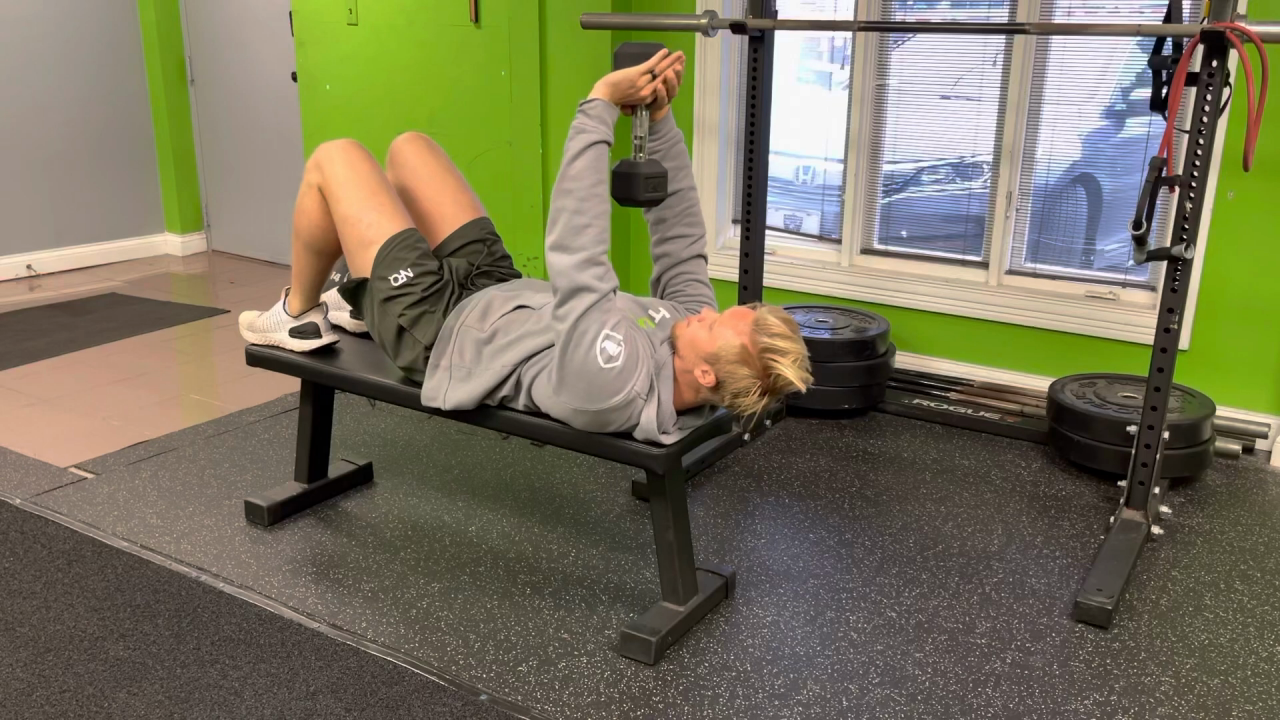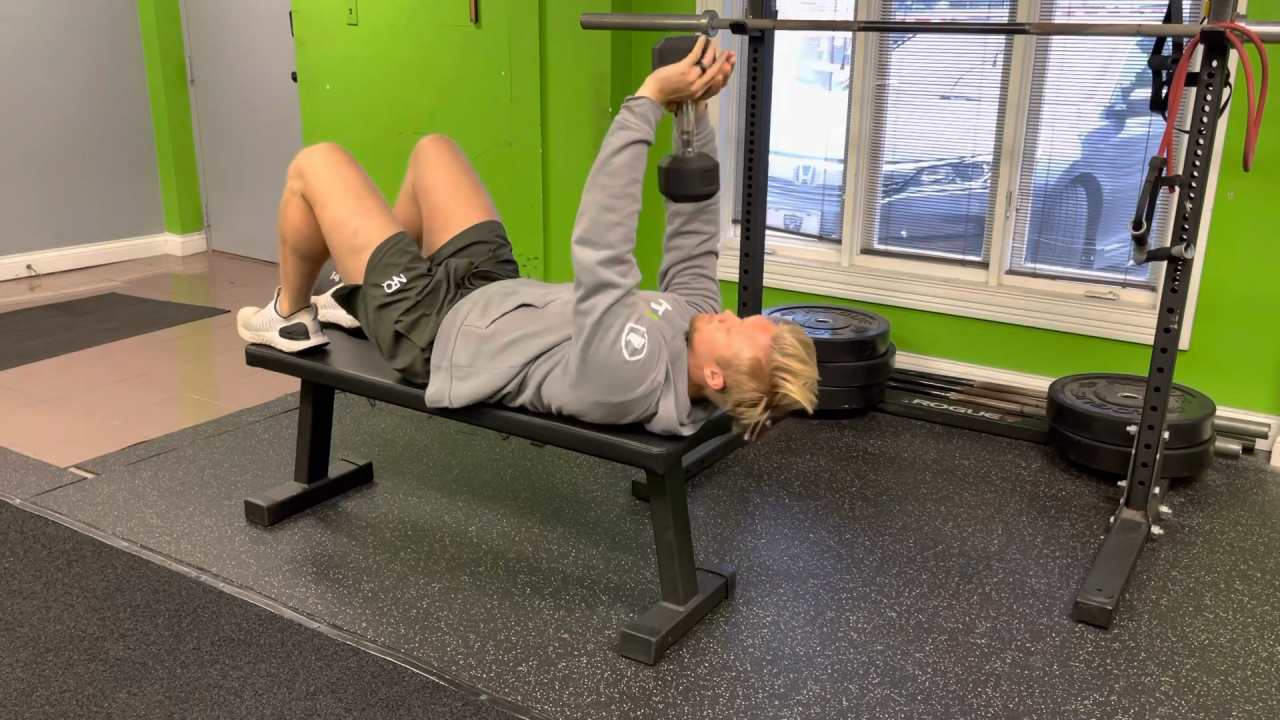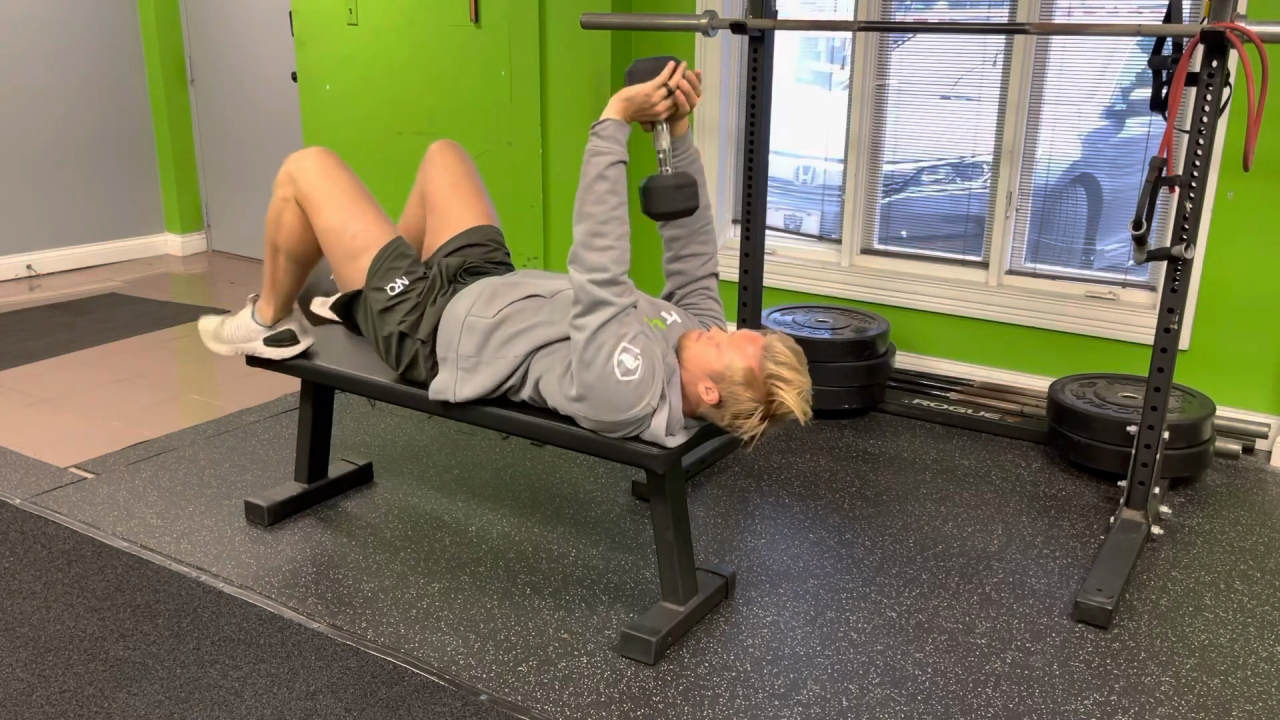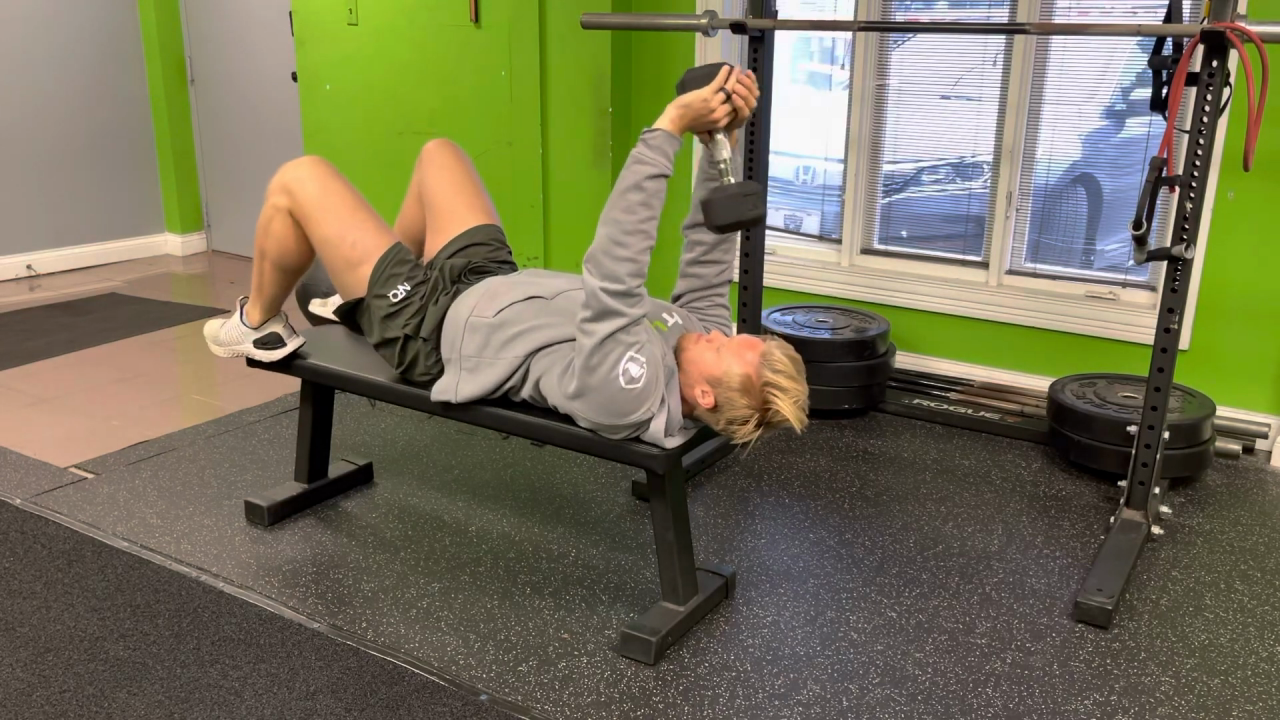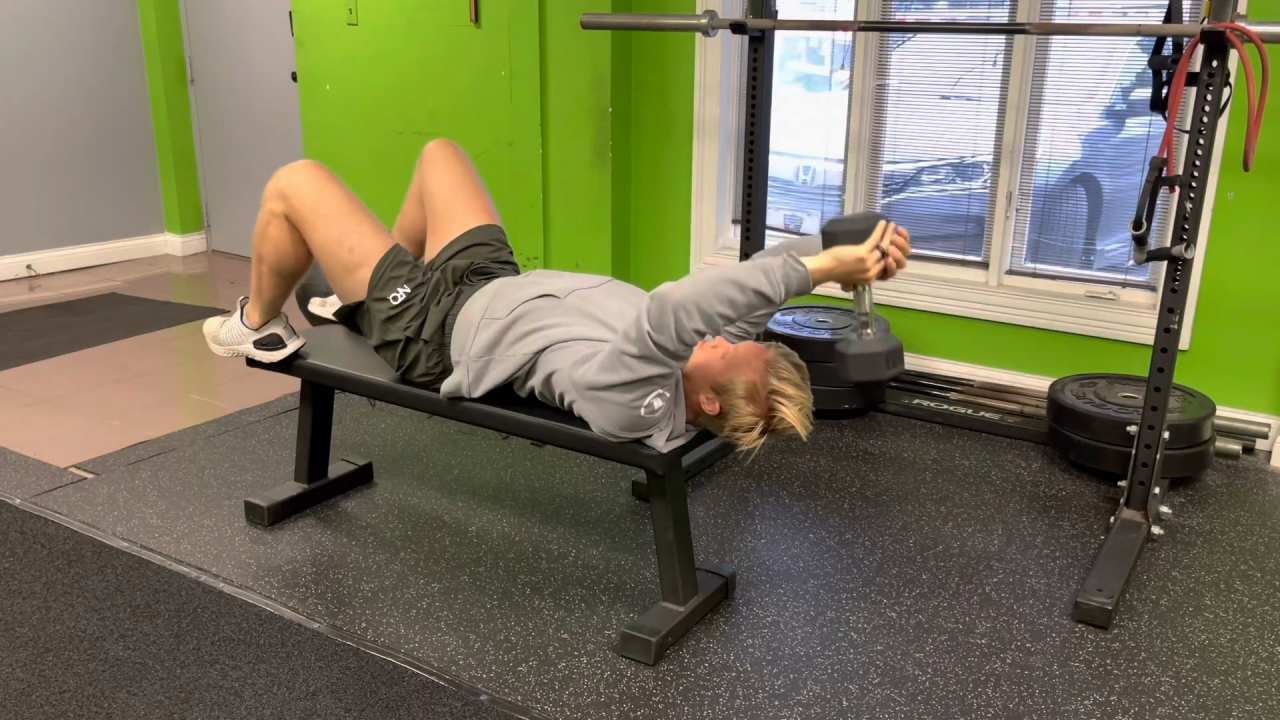
dt=1s
person 1, frame 1
left shoulder: (615, 388)
right shoulder: (698, 338)
left elbow: (575, 256)
right elbow: (681, 242)
left wrist: (601, 103)
right wrist: (659, 116)
left hip: (438, 332)
right hip: (495, 294)
left knee: (334, 158)
right knee: (410, 146)
left ankle: (298, 317)
right ankle: (357, 303)
person 1, frame 2
left shoulder: (632, 378)
right shoulder: (699, 325)
left elbow: (600, 249)
right elbow: (694, 237)
left wrist: (649, 99)
right wrist: (695, 113)
left hip: (433, 332)
right hip: (489, 290)
left knee: (316, 164)
right knee: (433, 147)
left ankle: (290, 317)
right ankle: (359, 299)
person 1, frame 3
left shoulder: (626, 393)
right shoulder: (699, 337)
left elbow: (598, 274)
right elbow: (693, 255)
left wrist: (616, 120)
right wrist: (677, 131)
left hip: (428, 329)
right hip: (488, 287)
left knee: (306, 168)
right knee: (443, 152)
left ankle: (271, 322)
right ankle: (359, 299)
person 1, frame 4
left shoulder: (628, 393)
right shoulder: (707, 344)
left elbow: (614, 278)
right elbow: (709, 258)
left wrist: (671, 125)
right wrist: (716, 139)
left hip: (429, 327)
right hip: (491, 285)
left knee: (297, 180)
right knee: (438, 150)
left ankle: (258, 325)
right ankle: (364, 295)
person 1, frame 5
left shoulder: (641, 405)
right shoulder: (712, 354)
left elbow: (671, 310)
right elbow: (772, 268)
left wrist: (833, 263)
right wrist: (852, 247)
left hip: (434, 328)
right hip: (494, 288)
left knee: (292, 184)
right knee: (440, 150)
left ankle: (258, 327)
right ankle: (364, 293)
